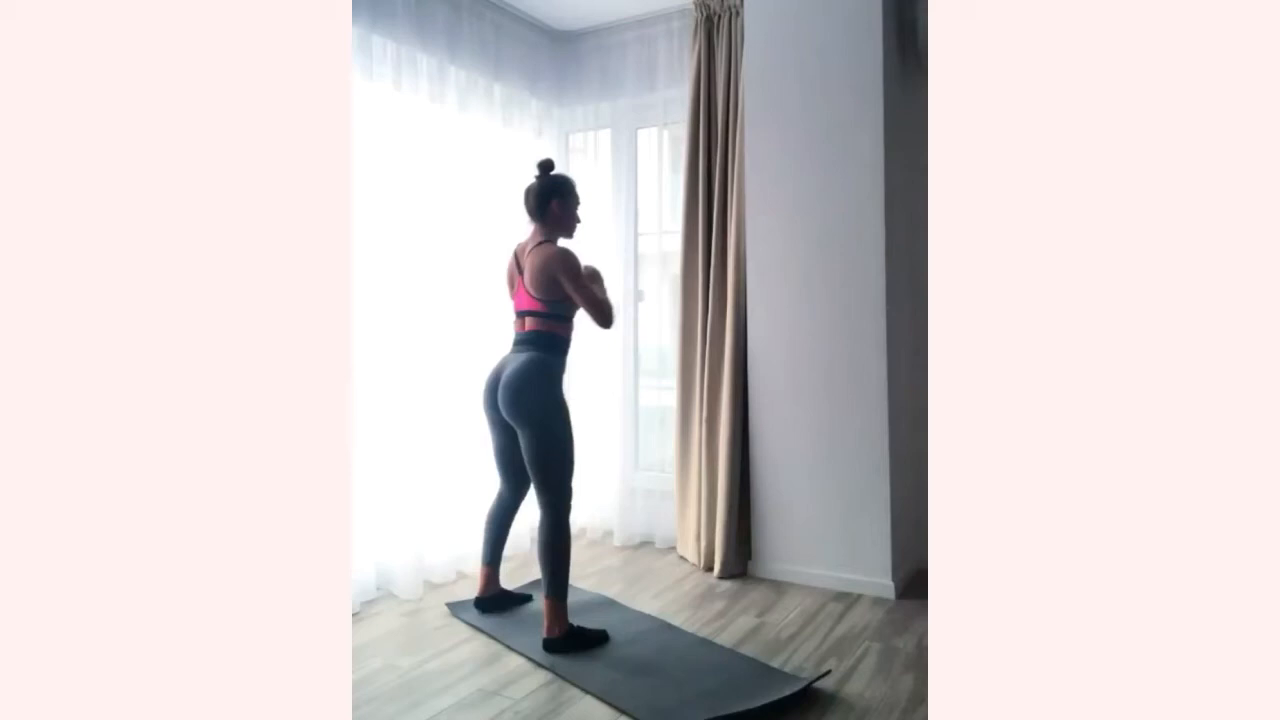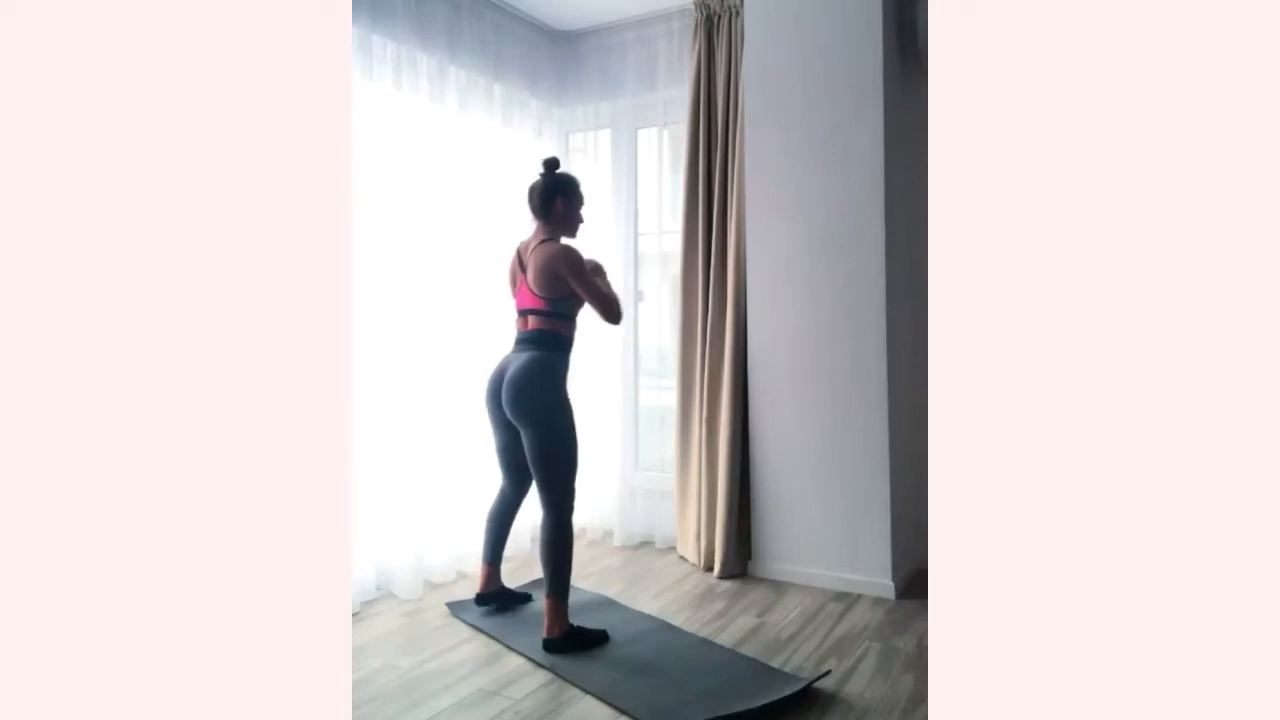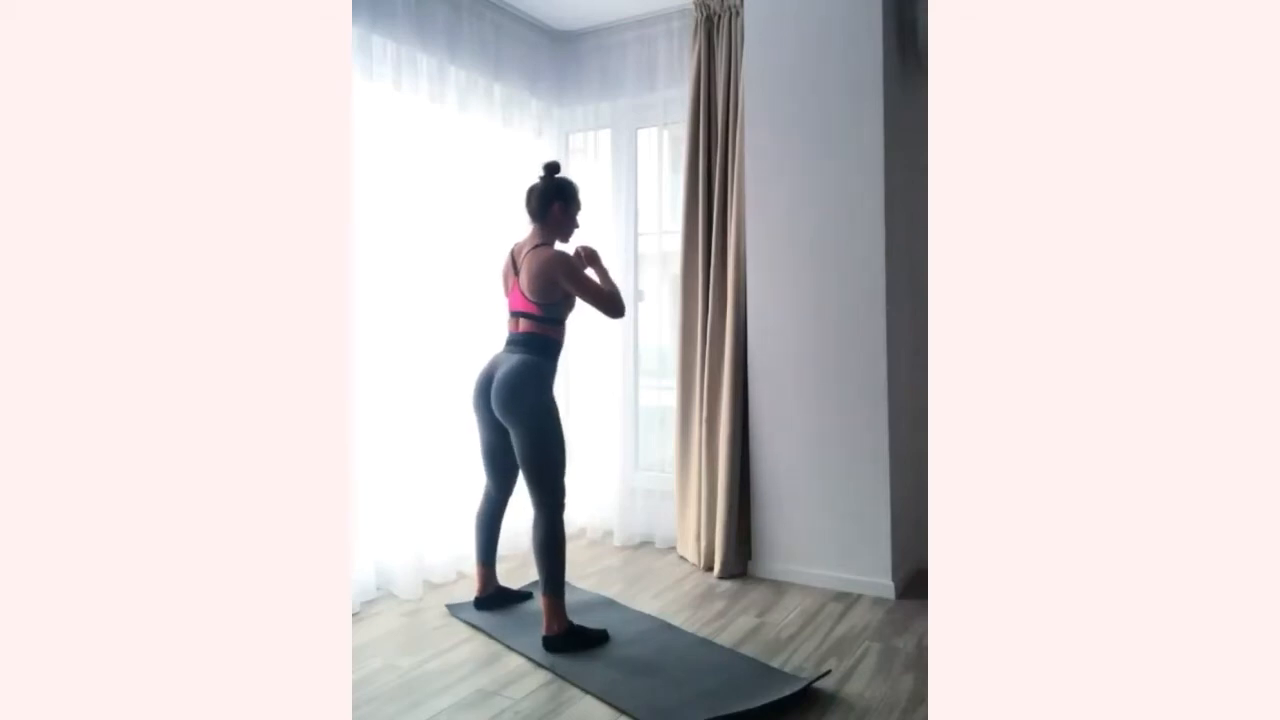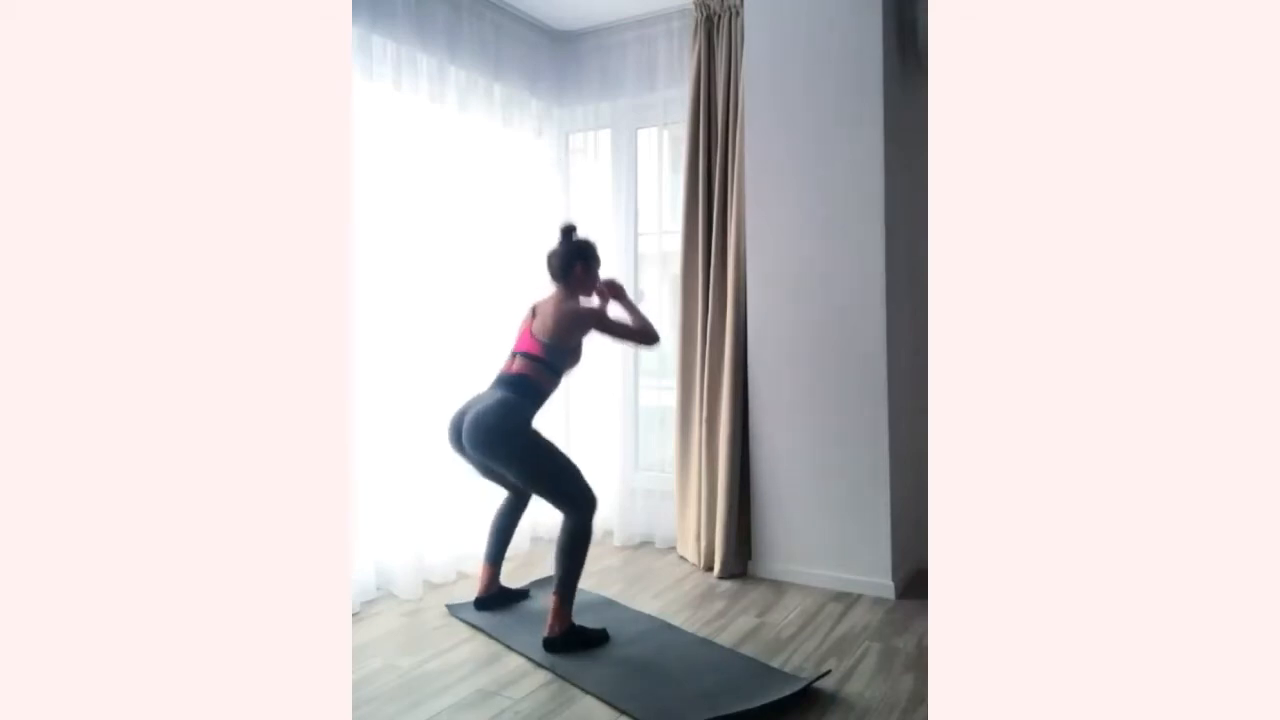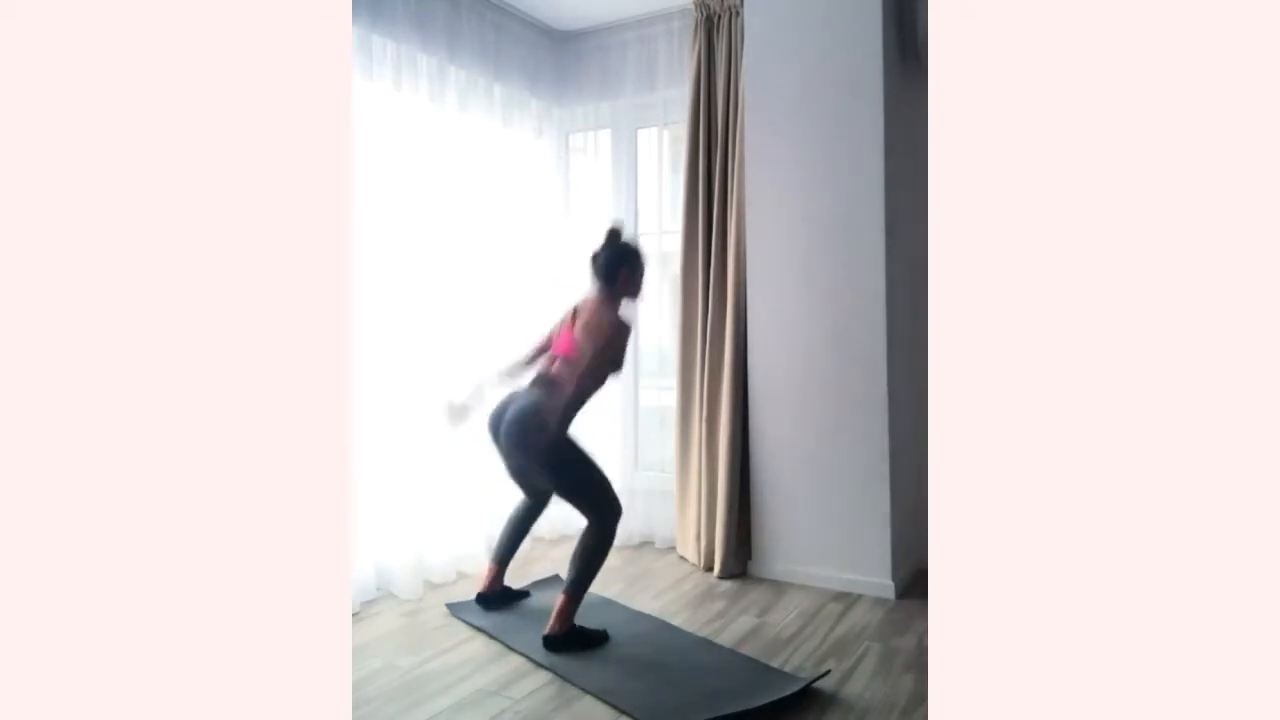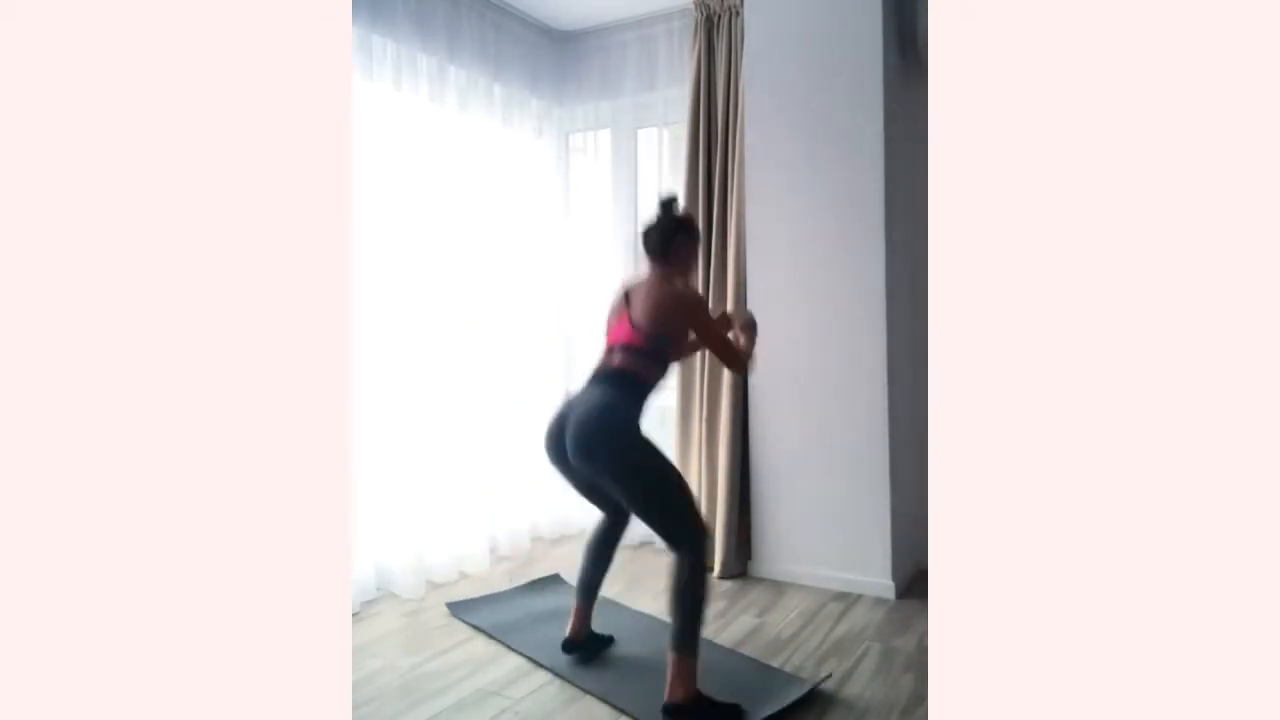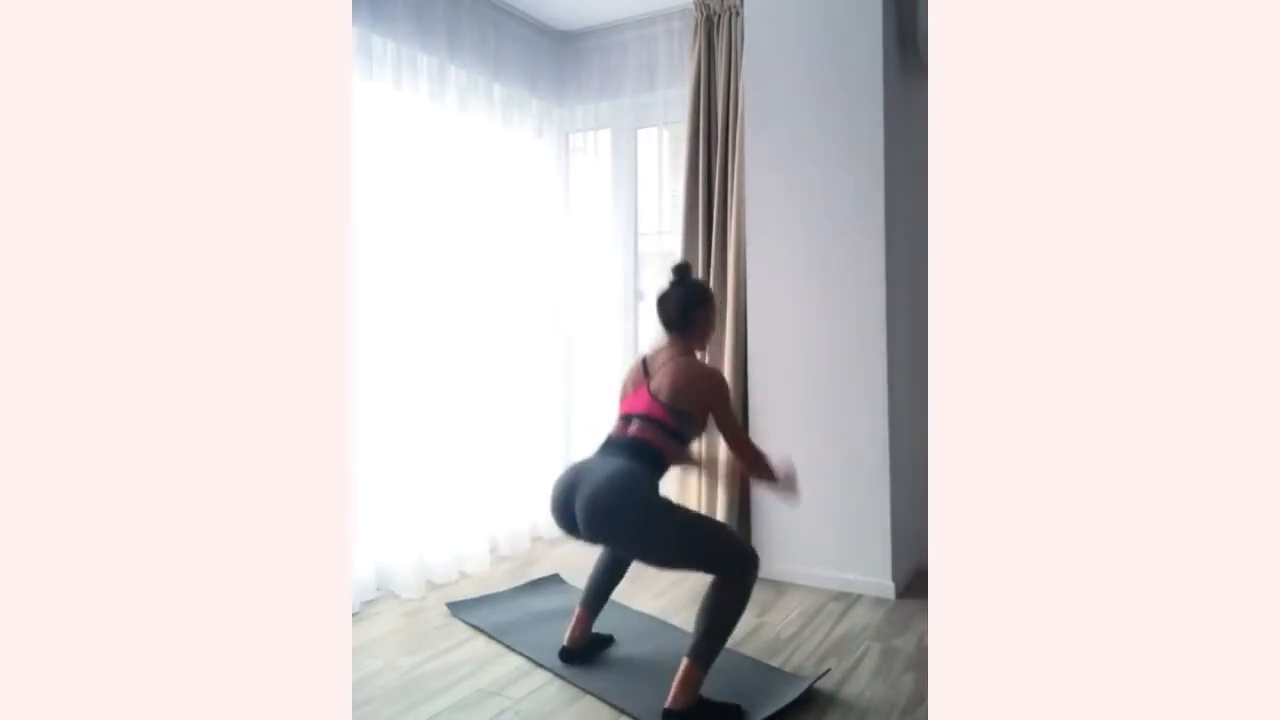
dt=0.4s
person 1, frame 1
left shoulder: (517, 256)
right shoulder: (558, 257)
right elbow: (604, 317)
left wrist: (579, 284)
right wrist: (596, 280)
left hip: (502, 377)
right hip: (534, 383)
left knee: (512, 489)
right knee: (555, 504)
left ankle: (488, 588)
right ankle: (557, 627)
person 1, frame 2
left shoulder: (519, 255)
right shoulder: (561, 255)
right elbow: (612, 314)
left wrist: (580, 278)
right wrist: (598, 275)
left hip: (504, 376)
right hip: (538, 383)
left knee: (513, 487)
right knee: (558, 505)
left ankle: (490, 584)
right ankle: (557, 628)
person 1, frame 3
left shoulder: (513, 255)
right shoulder: (554, 260)
right elbow: (615, 308)
left wrist: (574, 269)
right wrist: (594, 264)
left hip: (492, 376)
right hip: (525, 385)
left knee: (497, 487)
right knee: (549, 504)
left ankle: (487, 587)
right ankle: (556, 626)
person 1, frame 4
left shoulder: (539, 308)
right shoulder: (574, 314)
right elbow: (648, 336)
left wrist: (602, 305)
right wrist: (621, 300)
left hip: (468, 419)
right hip: (499, 426)
left knee: (521, 489)
right knee: (581, 505)
left ankle: (488, 588)
right ankle: (559, 627)
person 1, frame 5
left shoulder: (572, 315)
right shoulder: (614, 327)
left elbow: (531, 358)
right elbow: (582, 375)
right wrist: (550, 423)
left hip: (505, 416)
right hip: (536, 424)
left knee: (536, 496)
right knee: (606, 512)
left ankle: (491, 584)
right ankle: (561, 627)
person 1, frame 6
left shoulder: (623, 298)
right shoulder: (680, 297)
right elbow: (737, 360)
left wrist: (700, 330)
right wrist: (743, 330)
left hip: (565, 425)
right hip: (605, 432)
left knee: (617, 514)
right knee: (693, 542)
left ankle: (579, 630)
person 1, frame 7
left shoulder: (638, 370)
right shoulder: (704, 378)
right elbow: (742, 452)
left wrist: (696, 460)
right wrist: (776, 475)
left hip: (567, 494)
right hip: (620, 500)
left knee: (627, 539)
right knee: (738, 564)
left ankle: (578, 638)
